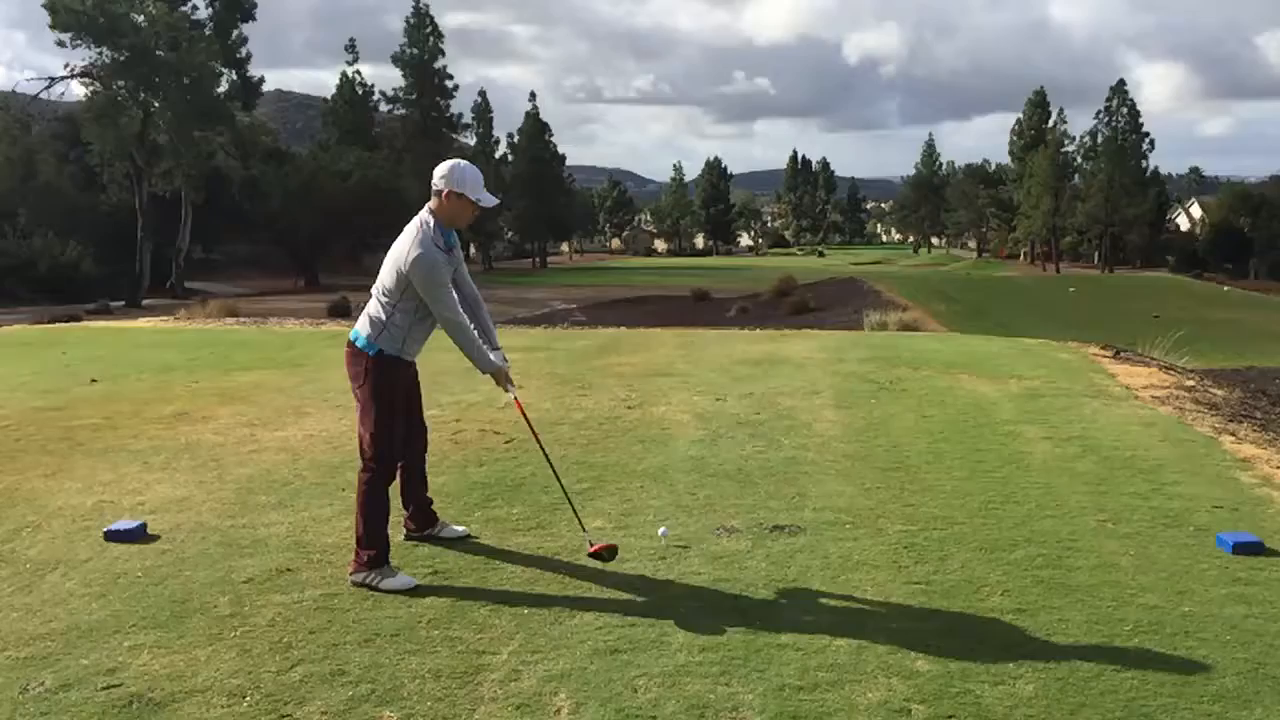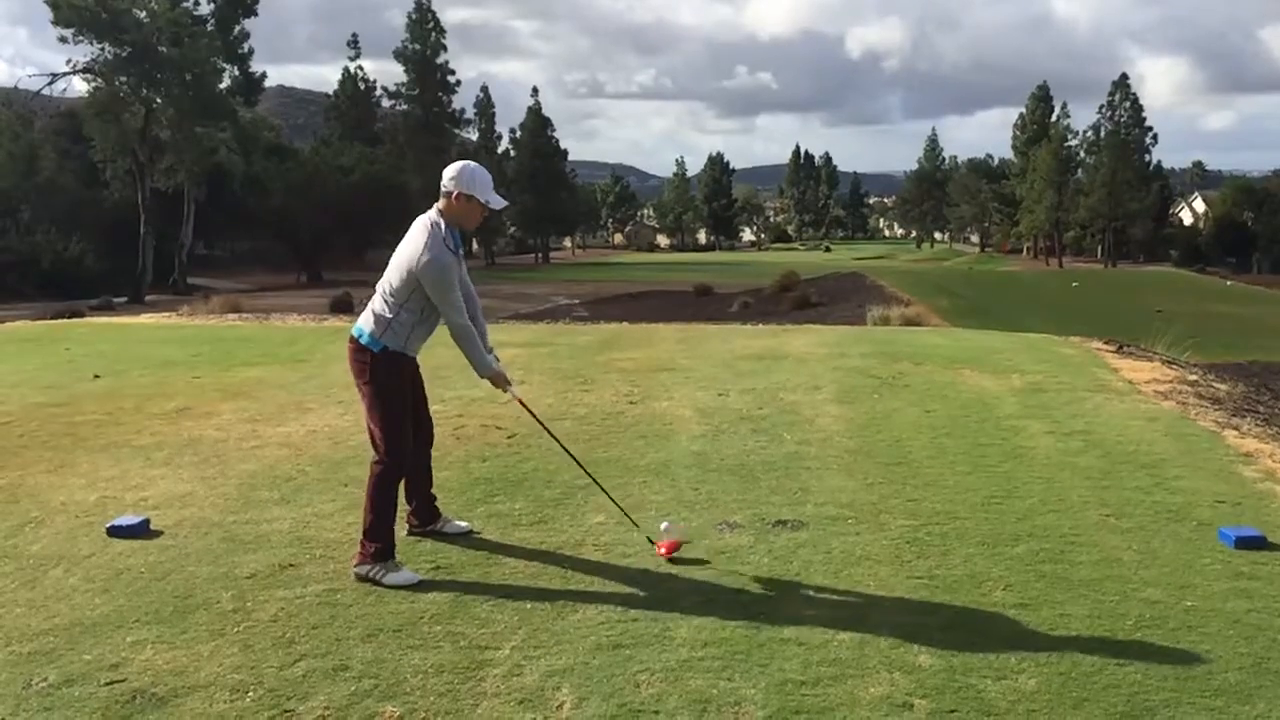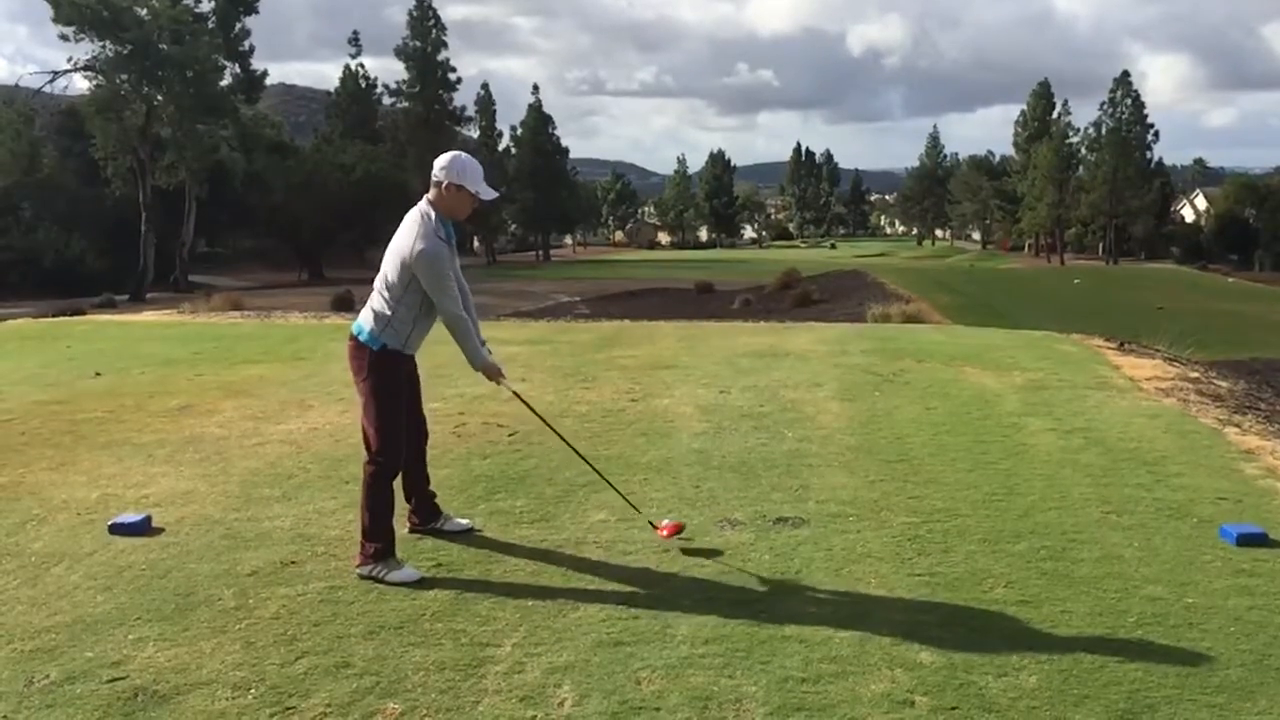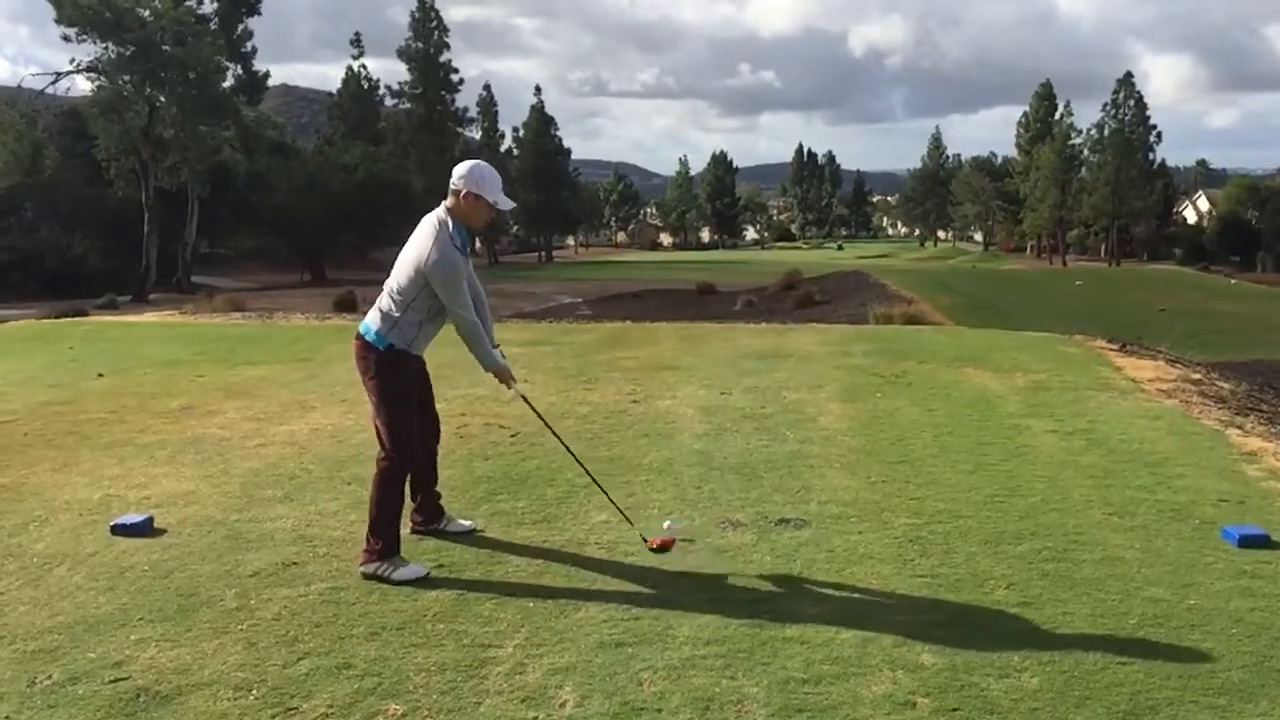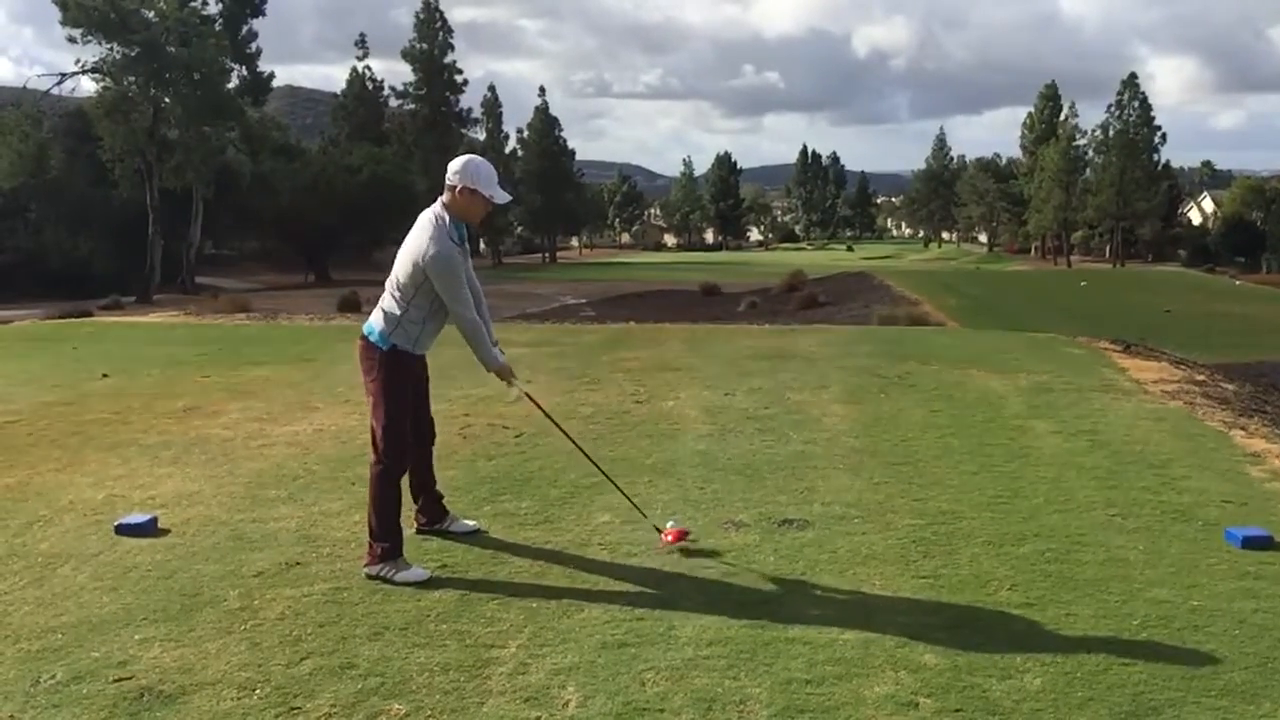
dt=0.7s
person 1, frame 1
left shoulder: (443, 235)
right shoulder: (423, 252)
left elbow: (468, 297)
right elbow: (450, 320)
left wrist: (495, 352)
right wrist: (488, 366)
left hip: (397, 356)
right hip: (375, 357)
left knee: (413, 441)
right knee: (380, 458)
left ankle: (420, 520)
right ankle: (368, 562)
person 1, frame 2
left shoulder: (443, 230)
right shoulder: (432, 253)
left elbow: (467, 297)
right elbow: (456, 321)
left wrist: (490, 355)
right wrist: (487, 370)
left hip: (396, 351)
right hip: (377, 353)
left knee: (420, 435)
right knee: (394, 452)
left ankle: (423, 516)
right ankle: (373, 556)
person 1, frame 3
left shoulder: (435, 224)
right shoulder: (426, 244)
left elbow: (460, 291)
right elbow: (451, 312)
left wrist: (481, 347)
right wrist: (481, 361)
left hip: (395, 348)
right hip: (378, 351)
left knee: (413, 435)
right knee: (386, 450)
left ankle: (424, 514)
right ankle: (375, 555)
person 1, frame 4
left shoulder: (447, 226)
right shoulder: (441, 251)
left elbow: (474, 293)
right elbow: (464, 318)
left wrist: (494, 349)
right wrist: (494, 366)
left hip: (402, 348)
right hip: (383, 350)
left knee: (426, 433)
right knee: (400, 448)
left ankle: (427, 514)
right ankle: (378, 554)
person 1, frame 5
left shoulder: (448, 225)
right shoulder: (438, 247)
left elbow: (472, 291)
right elbow: (463, 314)
left wrist: (494, 347)
right wrist: (493, 362)
left hip: (407, 350)
right hip: (388, 351)
left knee: (421, 436)
right knee: (392, 451)
left ankle: (431, 514)
right ankle: (382, 556)
